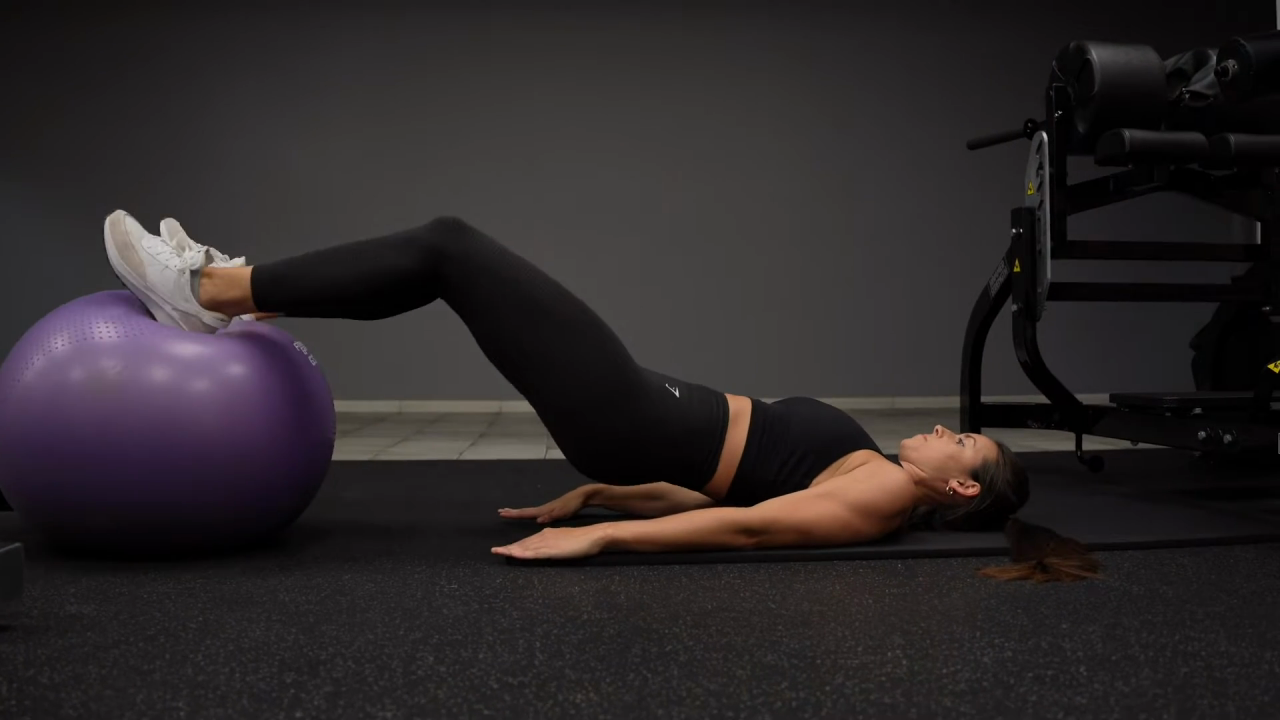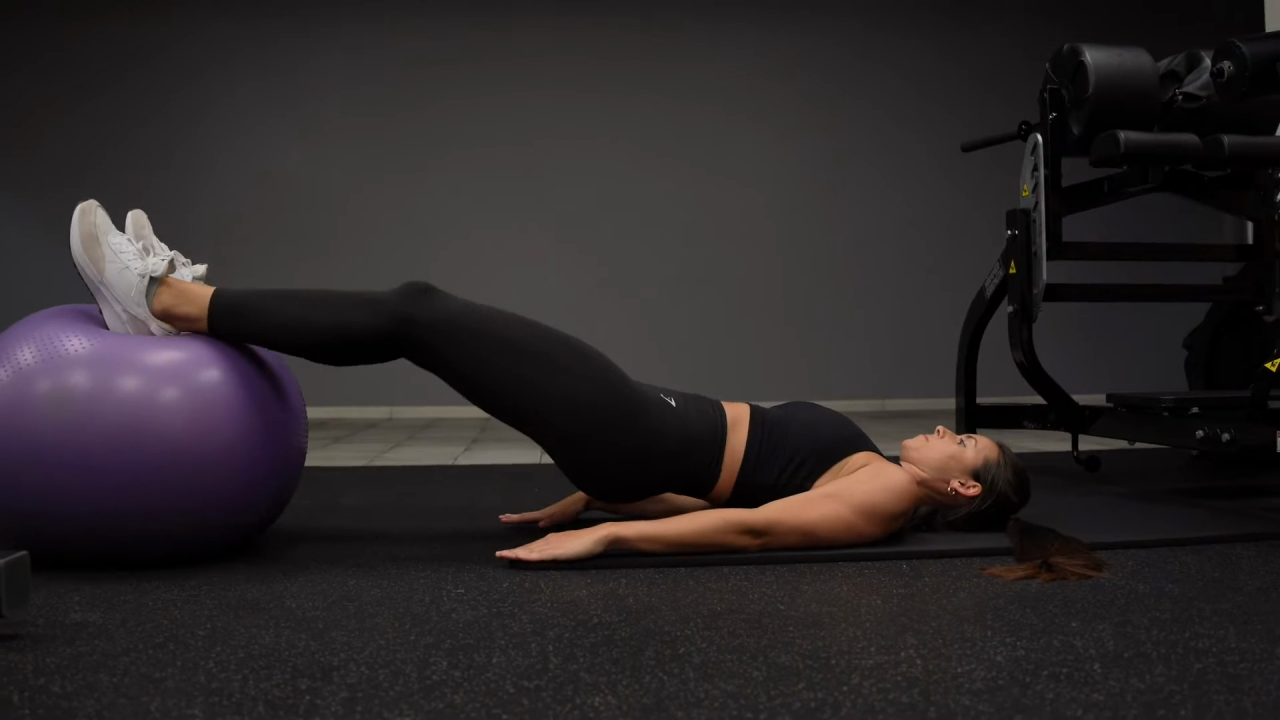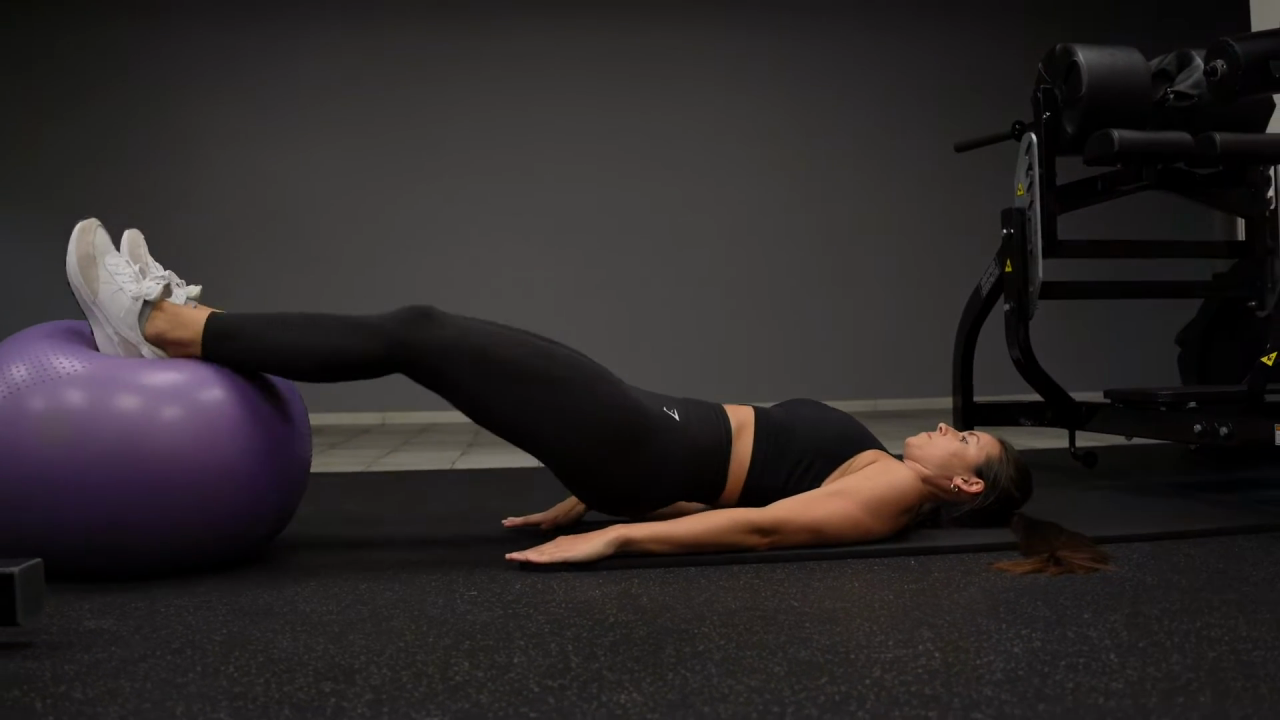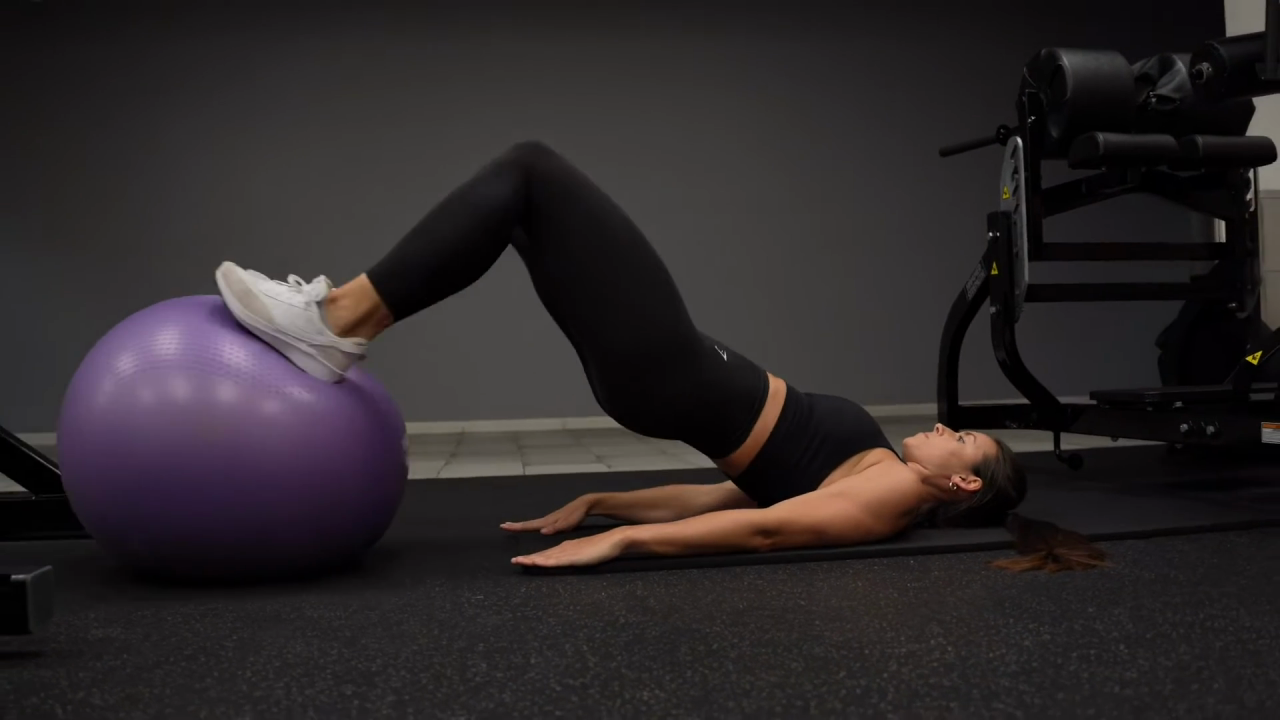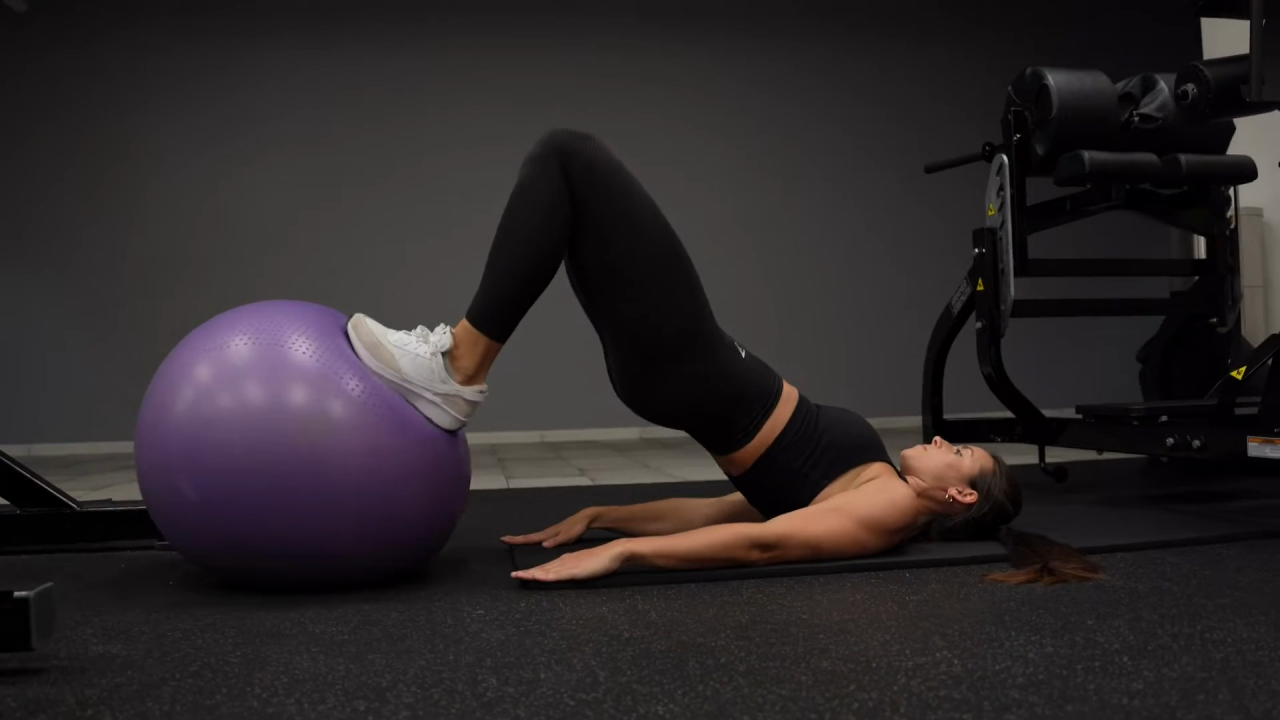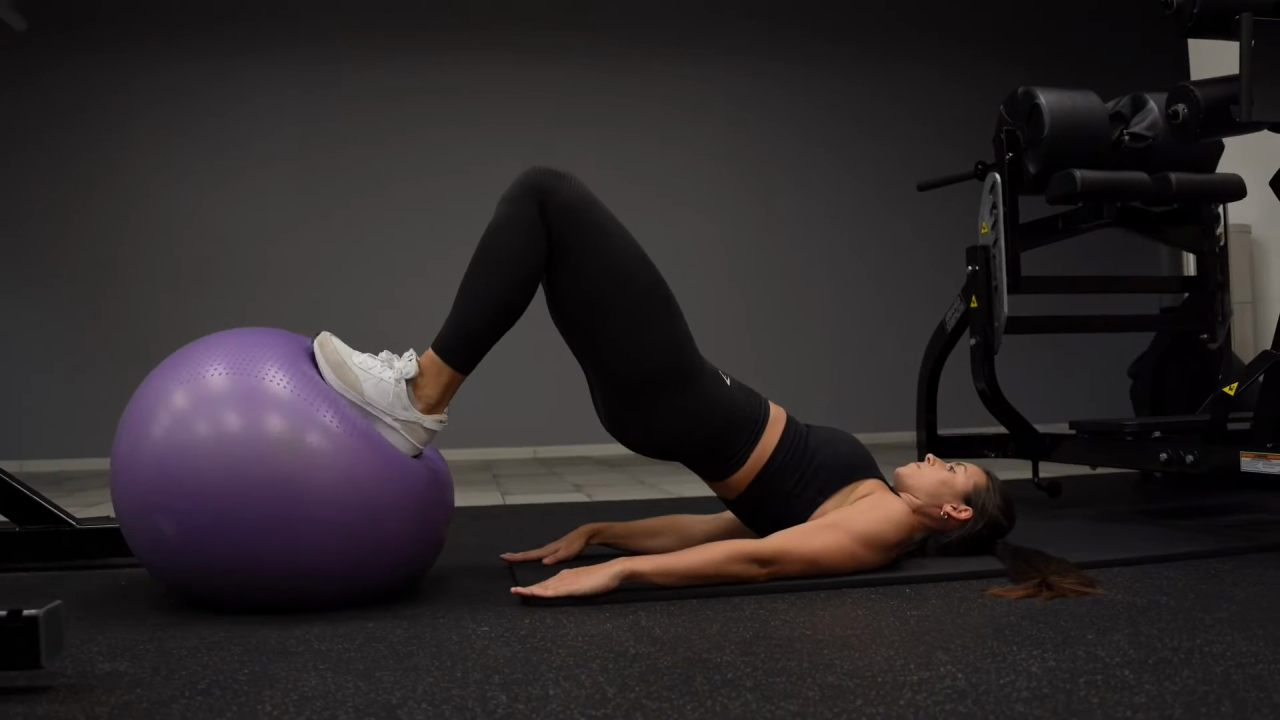
dt=0.4s
person 1, frame 1
left shoulder: (884, 498)
right shoulder: (871, 475)
left elbow: (747, 525)
left wrist: (599, 536)
right wrist: (589, 495)
left hip: (622, 415)
right hip: (637, 414)
left knee: (449, 244)
right knee: (450, 258)
left ankle: (208, 292)
right ankle: (233, 291)
person 1, frame 2
left shoulder: (887, 496)
right shoulder: (870, 473)
left elbow: (753, 526)
left wrist: (602, 534)
right wrist: (592, 497)
left hip: (628, 434)
right hip: (640, 424)
left knee: (415, 313)
right knee: (421, 311)
left ankle: (166, 305)
right ankle: (189, 298)
person 1, frame 3
left shoulder: (894, 494)
right shoulder: (876, 469)
left elbow: (763, 525)
left wrist: (613, 534)
right wrist: (593, 497)
left hip: (638, 449)
right hip: (649, 429)
left knee: (413, 335)
right knee: (424, 329)
left ankle: (156, 330)
right ankle: (186, 318)
person 1, frame 4
left shoulder: (898, 494)
right shoulder: (888, 472)
left elbow: (765, 526)
left wrist: (617, 542)
left hip: (669, 374)
right hip: (679, 379)
left knee: (531, 167)
right knee: (526, 195)
left ankle: (336, 320)
right ankle: (336, 316)
person 1, frame 5
left shoulder: (891, 509)
right shoulder: (883, 493)
left elbow: (763, 543)
left wrist: (618, 554)
left hip: (681, 370)
right hip: (680, 371)
left knee: (565, 154)
right knee: (568, 178)
left ankle: (460, 368)
right ankle: (456, 360)
person 1, frame 6
left shoulder: (886, 524)
right shoulder: (873, 507)
left elbow: (760, 559)
left wrist: (615, 571)
left hip: (670, 400)
right hip: (674, 403)
left knee: (544, 193)
right knee: (546, 212)
left ankle: (421, 395)
right ankle: (419, 386)
